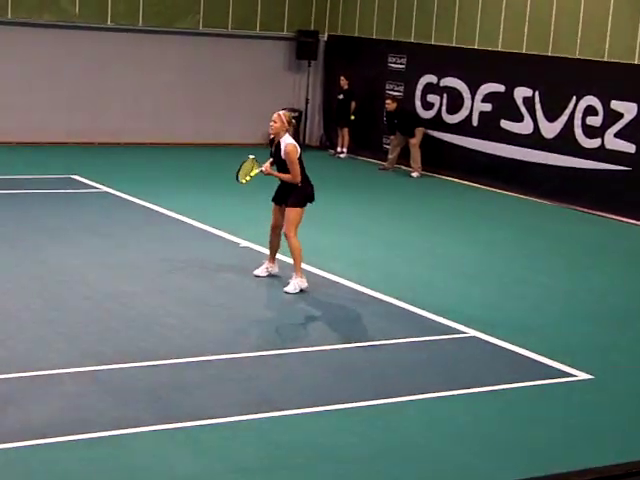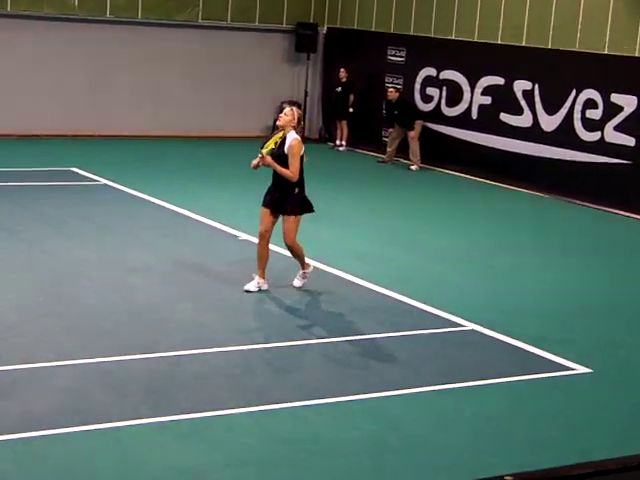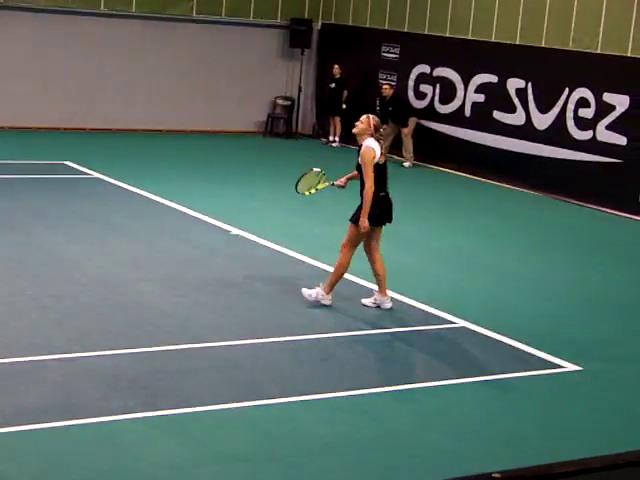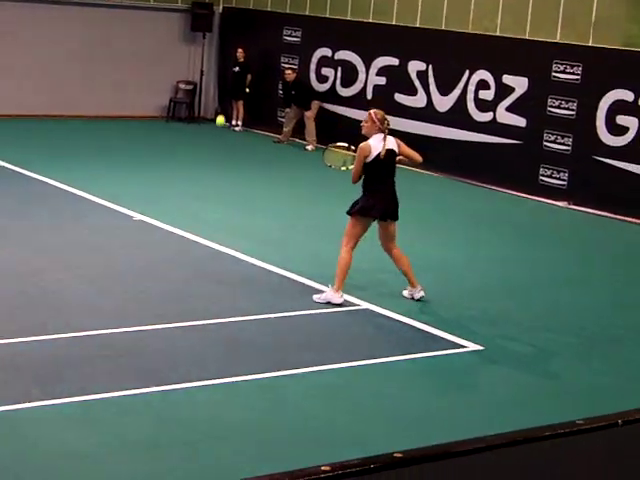
dt=1s
person 1, frame 1
left shoulder: (289, 146)
right shoulder: (275, 140)
left elbow: (296, 178)
left wrist: (272, 172)
right wrist: (270, 163)
left hip: (298, 190)
right hip: (285, 188)
left knee: (290, 233)
right knee: (275, 228)
left ankle: (299, 278)
right ankle: (271, 264)
person 1, frame 2
left shoulder: (294, 142)
right shoulder: (279, 137)
left elbow: (293, 176)
left wrist: (271, 164)
right wrist: (261, 161)
left hip: (292, 195)
right hip: (275, 192)
left knee: (289, 240)
right knee: (263, 235)
left ankle: (305, 268)
right ankle: (260, 279)
person 1, frame 3
left shoulder: (367, 149)
right shoulder: (373, 145)
left elbow: (369, 187)
left wrist: (364, 216)
right wrist: (347, 177)
left hip: (373, 205)
right hip: (381, 203)
left knee: (347, 249)
right knee: (372, 250)
left ankle: (324, 293)
right ankle: (383, 296)
person 1, frame 4
left shoulder: (365, 147)
right shoulder: (395, 142)
left elbow: (355, 179)
right elbow: (418, 159)
left hip: (370, 200)
right hip: (389, 200)
left knee: (347, 244)
right knee: (390, 246)
left ankle: (336, 292)
right ankle: (415, 288)
